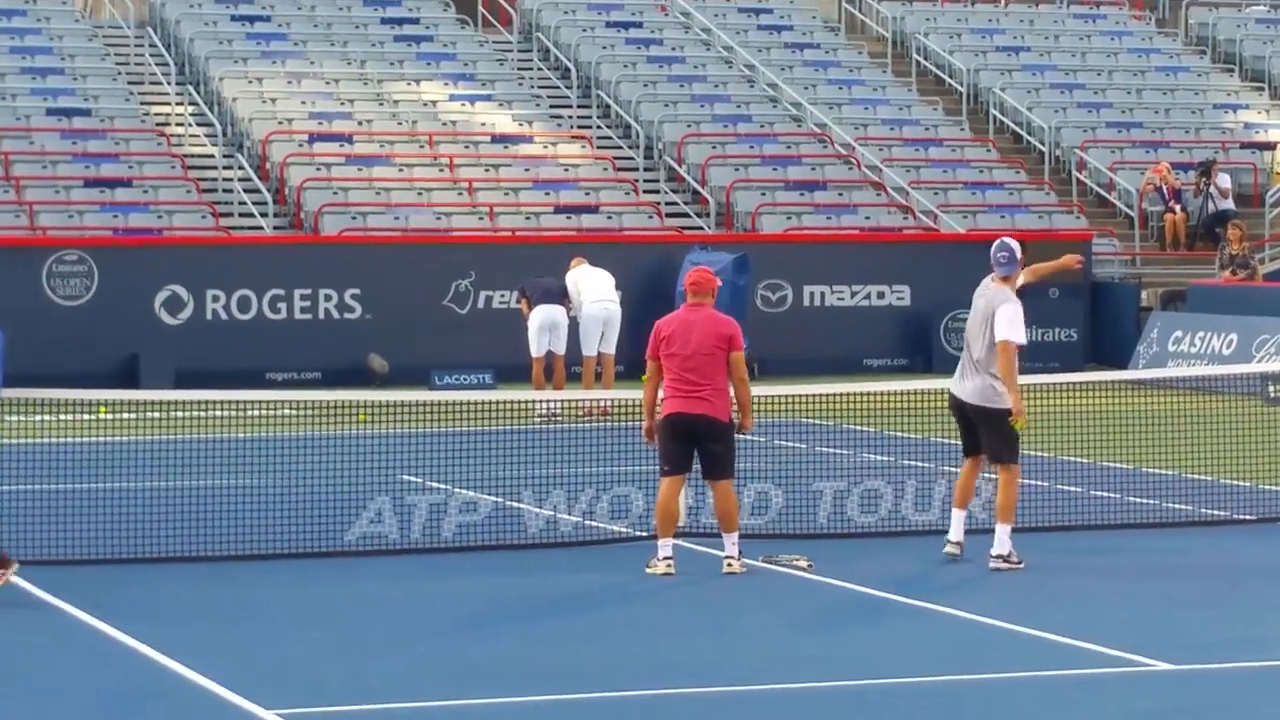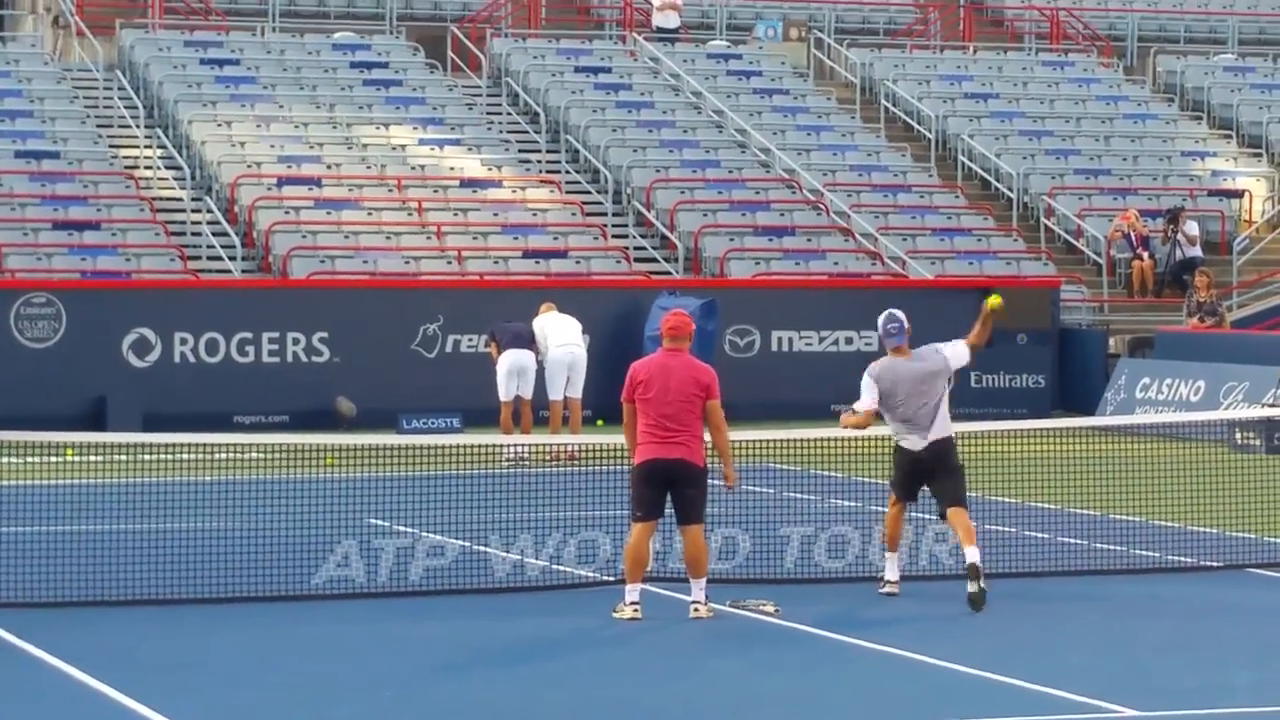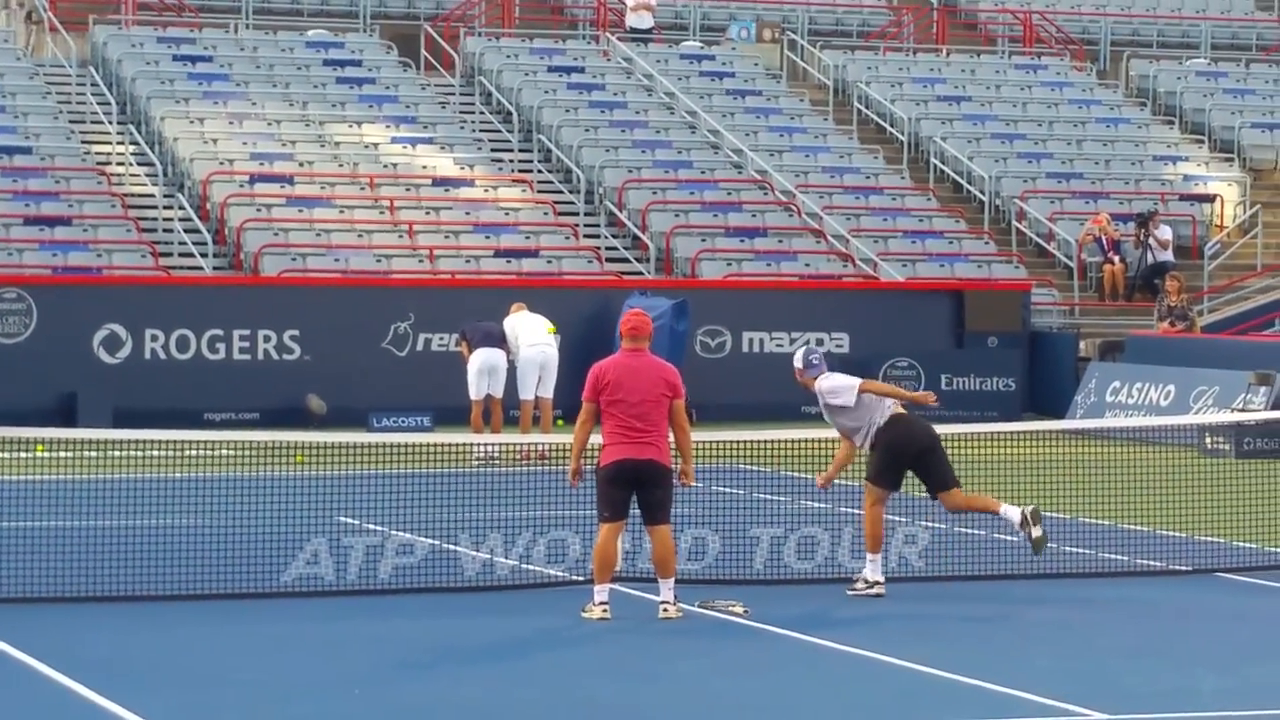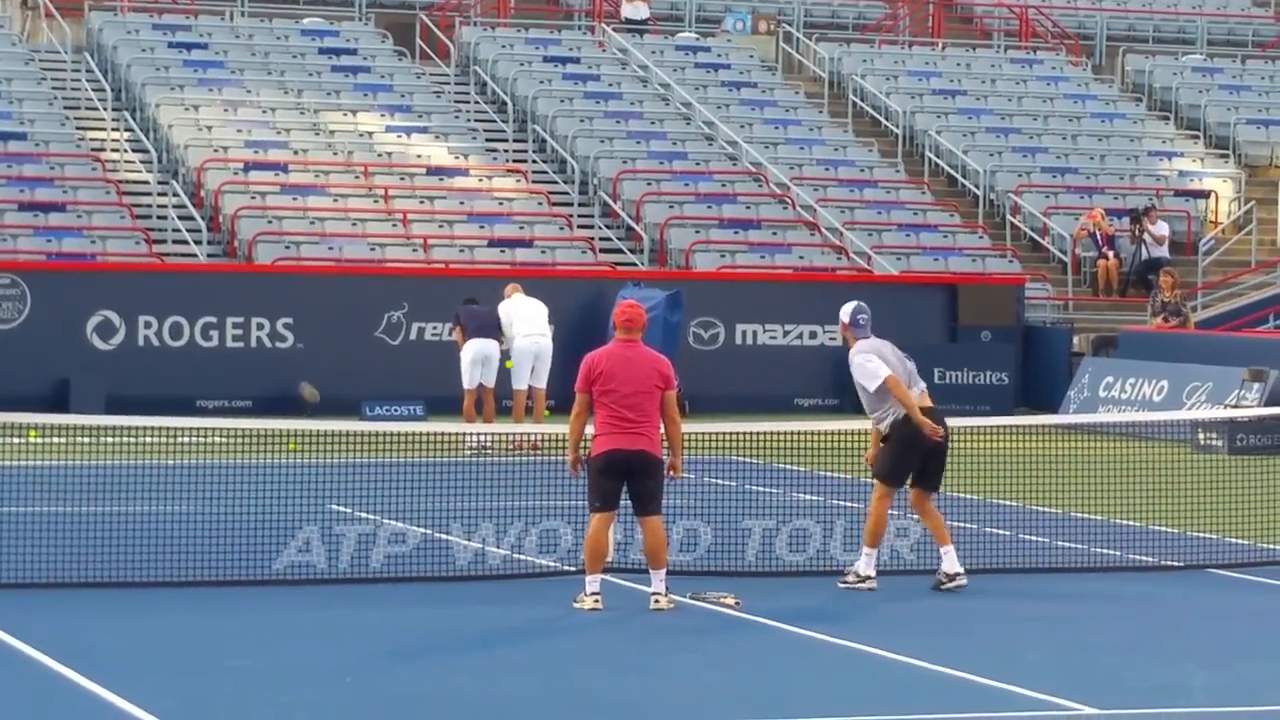
dt=0.5s
person 1, frame 1
left shoulder: (663, 326)
right shoulder: (728, 325)
left elbow: (652, 377)
right elbow: (739, 376)
left wrist: (649, 417)
right wrist: (746, 414)
left hip: (674, 415)
right hip: (715, 416)
left knee: (670, 483)
right knee: (722, 485)
left ankle: (664, 556)
right ankle: (732, 555)
person 1, frame 2
left shoulder: (638, 369)
right shoulder: (704, 372)
left elbow: (629, 422)
right elbow: (716, 424)
left wrist: (637, 453)
right wrist: (727, 464)
left hip: (648, 460)
right hip: (689, 462)
left knee: (640, 529)
right knee: (693, 530)
left ankle: (631, 601)
right ankle: (699, 600)
person 1, frame 3
left shoulder: (601, 370)
right shoulder: (668, 372)
left elbow: (585, 420)
right elbow: (680, 424)
left wrist: (575, 459)
right wrist: (687, 462)
left hip: (615, 461)
right hip: (656, 462)
left knee: (608, 529)
right knee: (661, 530)
left ankle: (600, 601)
right ankle: (668, 600)
person 1, frame 4
left shoulder: (594, 360)
right shoulder: (661, 363)
left elbow: (580, 411)
right elbow: (671, 415)
left wrist: (573, 449)
right wrist: (676, 455)
left hip: (605, 451)
right hip: (647, 453)
left knee: (599, 519)
right knee: (651, 520)
left ankle: (591, 592)
right ankle: (659, 591)
person 2, frame 1
left shoulder: (988, 284)
right shoulder: (1008, 304)
left elbow: (1023, 275)
right elbow: (1004, 351)
left wrist: (1059, 263)
right wrist: (1013, 397)
left hip: (961, 393)
right hip: (990, 400)
left knee: (972, 462)
right knee: (1008, 473)
left ankle: (954, 537)
right ankle: (1002, 550)
person 2, frame 2
left shoulder: (874, 372)
right shoulder: (935, 355)
left elbow: (864, 421)
right elbow: (974, 342)
left wrist: (846, 419)
right wrist: (985, 317)
left hip: (909, 452)
right hip: (942, 449)
left knee: (897, 506)
right knee: (957, 513)
left ankle: (891, 576)
right ankle: (972, 563)
person 2, frame 3
left shoulder: (827, 384)
right shoulder: (830, 382)
left elbow: (870, 385)
right elbow: (849, 442)
left wrist: (910, 396)
right wrist: (830, 473)
left hip: (896, 433)
right hip: (918, 431)
left knee: (873, 502)
right knee: (955, 500)
left ankle: (872, 578)
right ankle: (1021, 516)
person 2, frame 4
left shoulder: (859, 354)
right shoulder: (884, 345)
left elbow: (894, 384)
left wrist: (919, 420)
right wrist: (874, 446)
left hip: (910, 428)
right hip: (933, 424)
left knee: (881, 497)
right knee: (922, 501)
left ankle: (865, 571)
right ankle: (952, 569)
